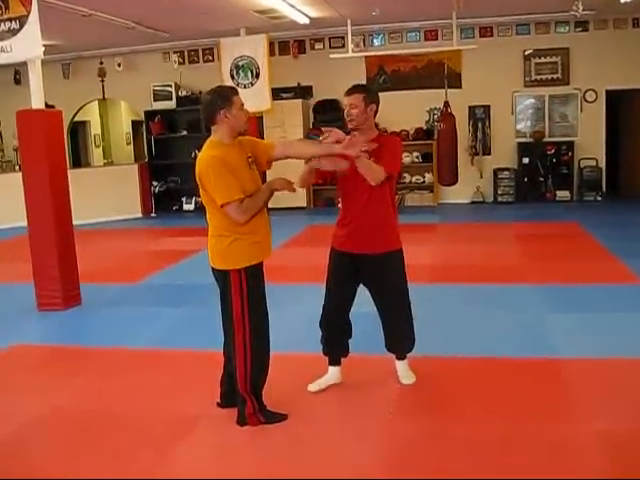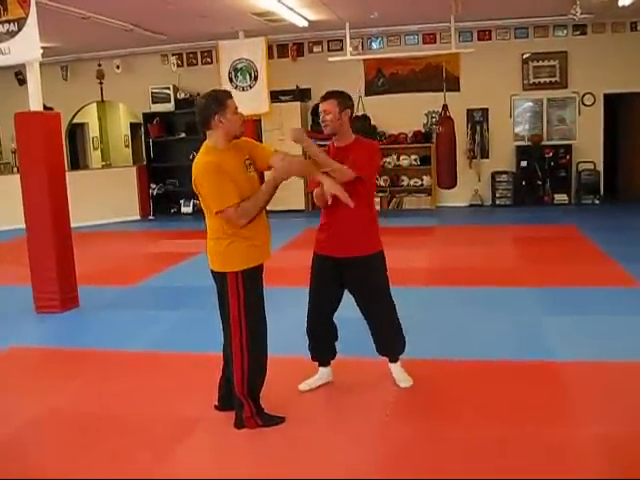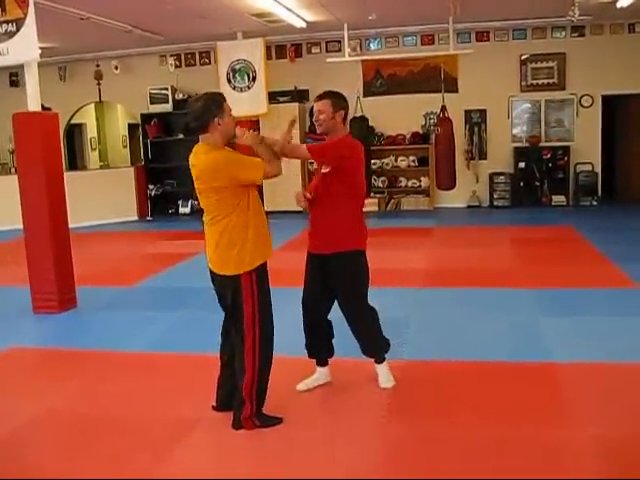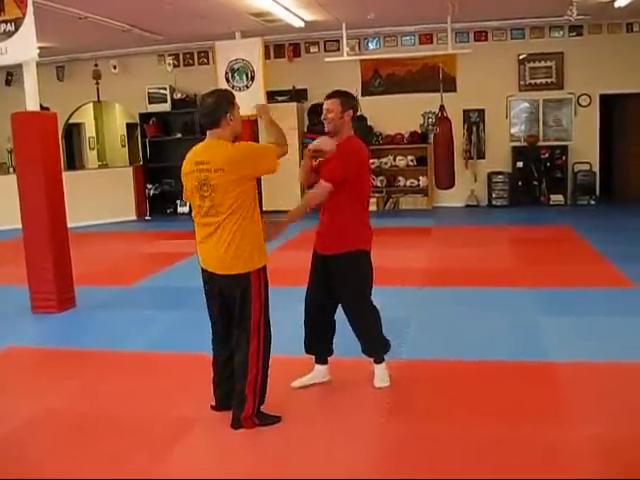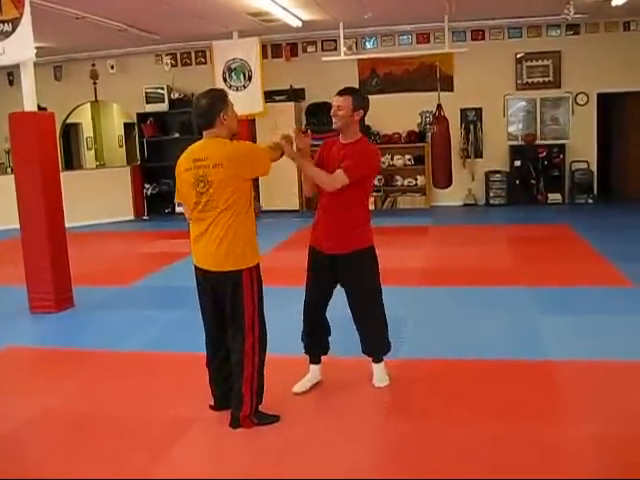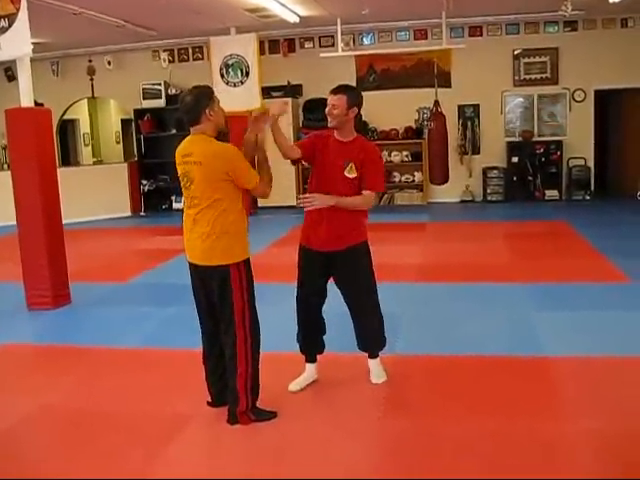
dt=0.3s
person 1, frame 1
left shoulder: (244, 146)
right shoulder: (213, 160)
left elbow: (289, 148)
right elbow: (240, 212)
left wrist: (338, 148)
right wrist: (271, 186)
left hip: (246, 255)
right hip: (235, 259)
left knee: (240, 330)
right knee: (249, 333)
left ankle: (231, 393)
right ankle: (251, 408)
person 1, frame 2
left shoulder: (243, 146)
right shoulder: (209, 164)
left elbow: (287, 162)
right elbow: (240, 216)
left wrist: (324, 180)
right wrist: (275, 179)
left hip: (245, 257)
right hip: (233, 262)
left knee: (240, 331)
right knee: (246, 334)
left ankle: (229, 396)
right ankle: (247, 411)
person 1, frame 3
left shoulder: (211, 152)
right shoulder: (218, 160)
left elbow: (265, 163)
right elbow: (271, 168)
left wrist: (253, 145)
right wrist: (254, 143)
left hip: (229, 258)
right hip: (241, 261)
left knee: (236, 329)
right knee: (255, 334)
left ankle: (227, 397)
right ankle: (248, 413)
person 1, frame 4
left shoulder: (191, 160)
right shoulder: (241, 153)
right elbow: (281, 148)
right wrist: (269, 120)
left hip: (210, 262)
right hip: (242, 263)
left knee: (223, 332)
right knee: (252, 336)
left ankle: (224, 396)
right ankle: (247, 412)
person 1, frame 5
left shoulder: (186, 159)
right shoulder: (239, 152)
left elbow: (189, 210)
right elbow: (275, 152)
right wrist: (284, 142)
left hip: (203, 261)
right hip: (236, 261)
left knee: (217, 333)
right knee: (248, 335)
left ankle: (222, 396)
right ankle: (245, 411)
person 1, frame 6
left shoulder: (185, 149)
right shoulder: (223, 152)
right elbow: (262, 188)
left wrist: (252, 135)
right wrist: (260, 148)
left hip: (199, 255)
right hip: (225, 256)
left knee: (213, 328)
right knee: (241, 330)
left ankle: (219, 392)
right ankle: (242, 407)
person 2, frame 1
left shoulder: (391, 145)
right shoulder: (339, 147)
left elbow: (376, 177)
right elbow: (305, 178)
left wrist: (349, 146)
right wrist: (314, 165)
left hip: (383, 246)
right hip: (344, 244)
left knee: (395, 306)
right knee: (334, 309)
left ankle: (401, 362)
right ankle: (333, 369)
person 2, frame 2
left shoulder: (367, 149)
right shoulder: (326, 154)
left elbow: (342, 173)
right elbow: (319, 199)
left wrist: (308, 145)
right wrist: (324, 191)
left hip: (363, 249)
right hip: (326, 247)
left knee: (378, 309)
right knee: (318, 311)
left ankle: (394, 364)
right ankle: (324, 369)
person 2, frame 3
left shoulder: (348, 148)
right shoulder: (326, 154)
left elbow: (295, 151)
right wrist: (305, 199)
left hip: (347, 247)
right hip: (319, 246)
left knee: (355, 309)
right knee: (312, 309)
left ankle: (380, 363)
right ankle: (322, 369)
person 2, frame 4
left shoulder: (354, 151)
right shoulder: (331, 149)
left elbow: (318, 194)
right elbow: (307, 178)
left wrist: (285, 220)
right wrist: (313, 154)
left hip: (351, 248)
right hip: (326, 245)
left knee: (359, 307)
right knee: (316, 307)
left ankle: (379, 364)
right ankle: (321, 367)
person 2, frame 5
left shoulder: (368, 153)
right shoulder: (327, 147)
left elbow: (330, 184)
right elbow: (310, 190)
left wrist: (298, 158)
right wrist: (303, 153)
left hip: (355, 247)
right hip: (321, 244)
left knee: (367, 307)
right knee: (313, 306)
left ankle: (378, 363)
right ankle: (314, 369)
person 2, frame 6
left shoulder: (368, 152)
right shoulder: (318, 141)
left elbow: (368, 201)
right elbow: (291, 153)
left wrist: (330, 201)
right wrist: (273, 124)
left hip: (350, 244)
right hip: (313, 242)
left knee: (364, 303)
right knee: (307, 304)
left ankle: (374, 360)
right ankle: (310, 367)
